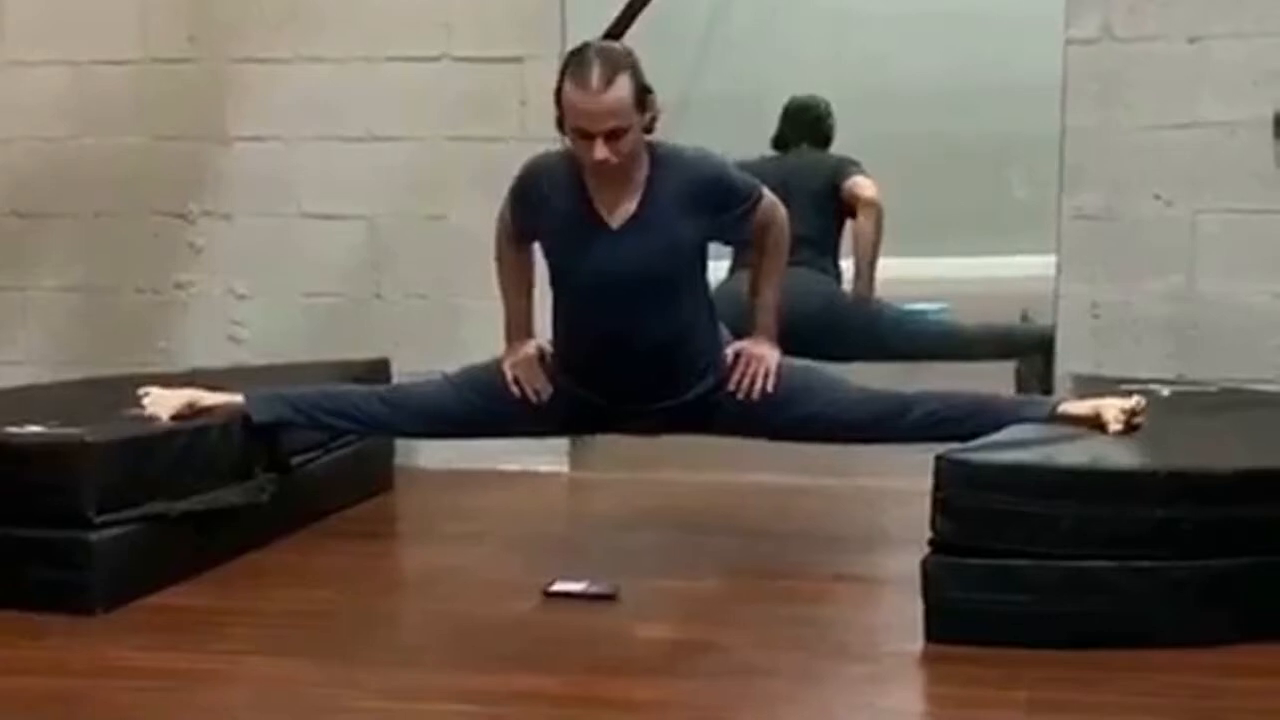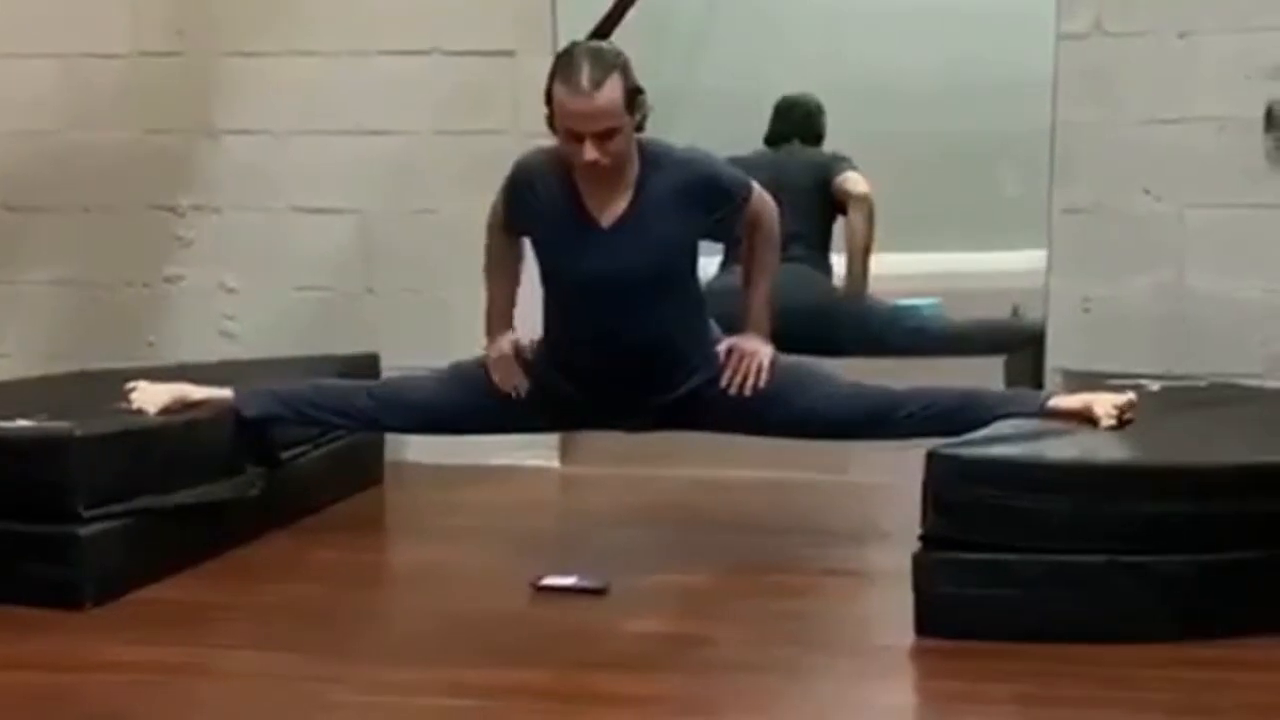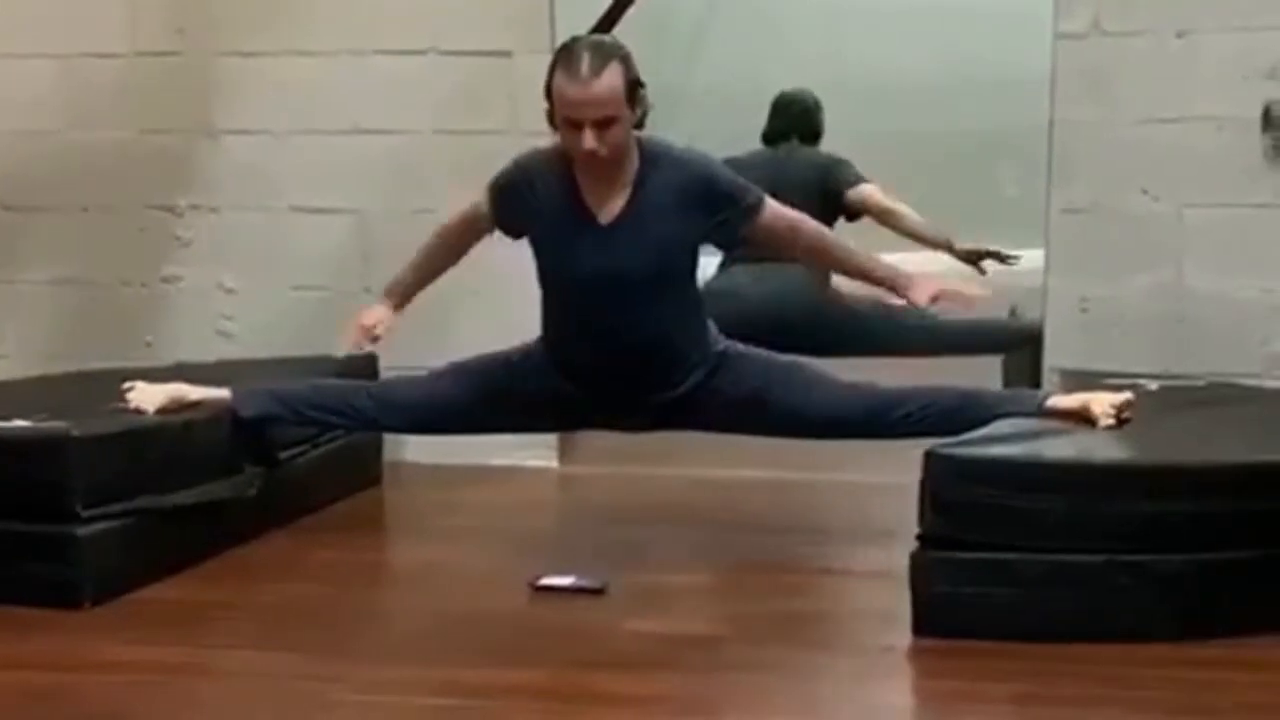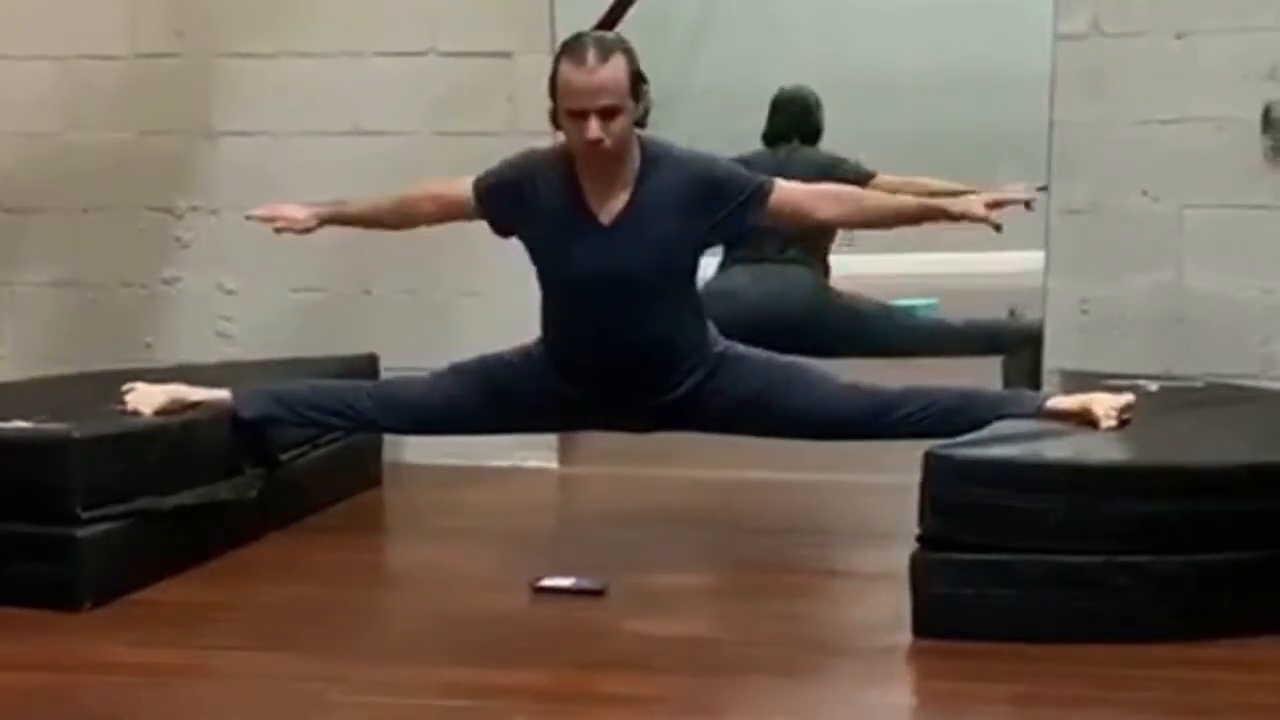
dt=0.5s
person 1, frame 1
left shoulder: (701, 180)
right shoulder: (539, 183)
left elbow: (774, 221)
right elbow: (510, 239)
left wrist: (763, 334)
right wrist: (518, 338)
left hip: (703, 385)
right hip: (574, 387)
left knee: (880, 415)
right knee: (401, 409)
left ankle: (1060, 412)
right ankle: (229, 404)
person 1, frame 2
left shoulder: (692, 177)
right shoulder: (531, 180)
left elbow: (764, 217)
right elbow: (500, 236)
left wrist: (757, 331)
right wrist: (497, 332)
left hip: (694, 379)
right hip: (565, 382)
left knee: (872, 411)
right knee: (393, 404)
left ankle: (1050, 404)
right ankle: (217, 397)
person 1, frame 3
left shoulder: (692, 180)
right shoulder: (529, 180)
left elbow: (791, 230)
right elbow: (466, 226)
left wrist: (900, 279)
right wrist: (390, 299)
left hip: (693, 379)
right hip: (565, 382)
left knee: (865, 409)
right knee: (395, 404)
left ankle: (1049, 407)
right ankle: (211, 399)
person 1, frame 4
left shoulder: (695, 179)
right shoulder: (527, 181)
left elbow: (820, 203)
right elbow: (432, 201)
left wrist: (945, 206)
right wrist: (329, 212)
left hip: (694, 380)
right hip: (565, 383)
left knee: (866, 411)
right knee: (395, 405)
person 2, frame 1
left shoulder: (741, 173)
right shoulder: (837, 167)
right elbow: (868, 199)
right wrist: (862, 292)
left hip: (741, 302)
right hip: (810, 300)
right knee: (937, 337)
right ankle: (1044, 339)
person 2, frame 2
left shoulder: (731, 170)
right shoulder: (829, 164)
right elbow: (858, 195)
right wrist: (854, 287)
left hip: (731, 300)
right hip: (801, 297)
right knee: (928, 333)
right ankle: (1036, 335)
person 2, frame 3
left shoulder: (729, 169)
right shoulder: (828, 166)
right elbow: (882, 206)
right wrist: (953, 247)
left hip: (730, 298)
right hip: (800, 297)
right knee: (927, 328)
right ankle: (1034, 333)
person 2, frame 4
right shoulder: (829, 168)
right elbow: (906, 189)
right wrist: (982, 194)
left hip: (730, 300)
right hip: (798, 298)
right knee: (923, 333)
right ankle: (1030, 334)
